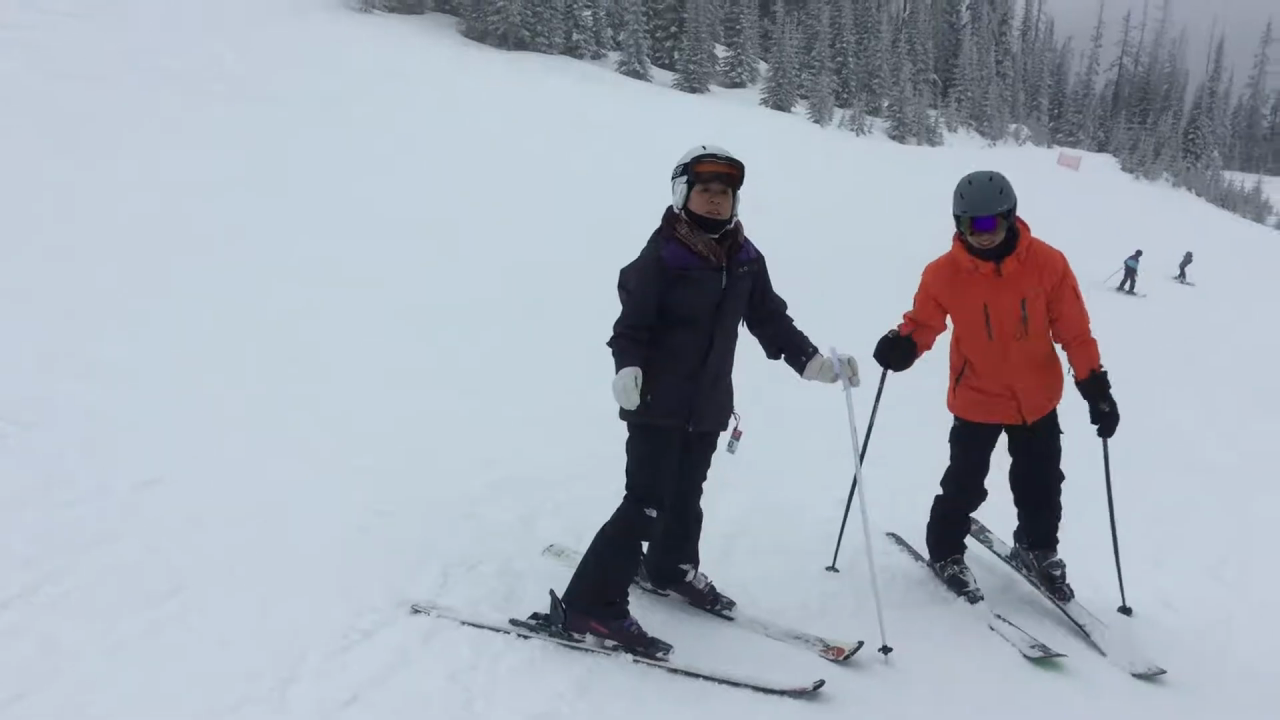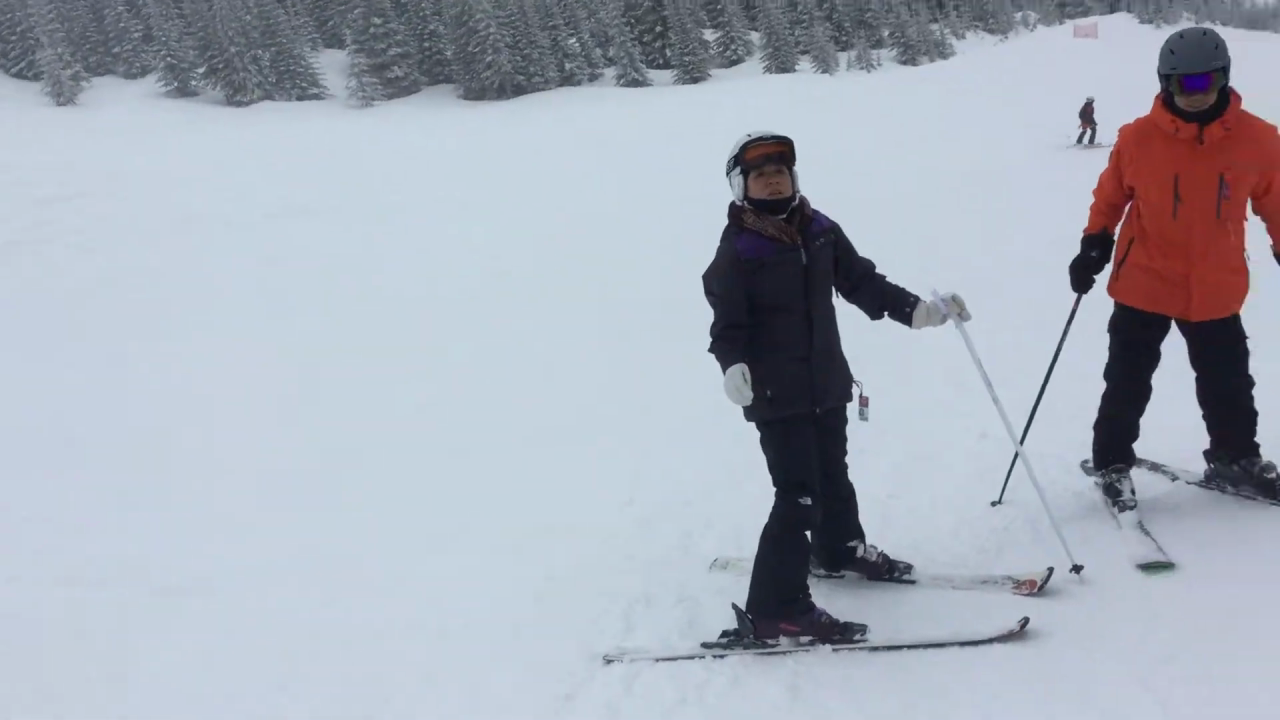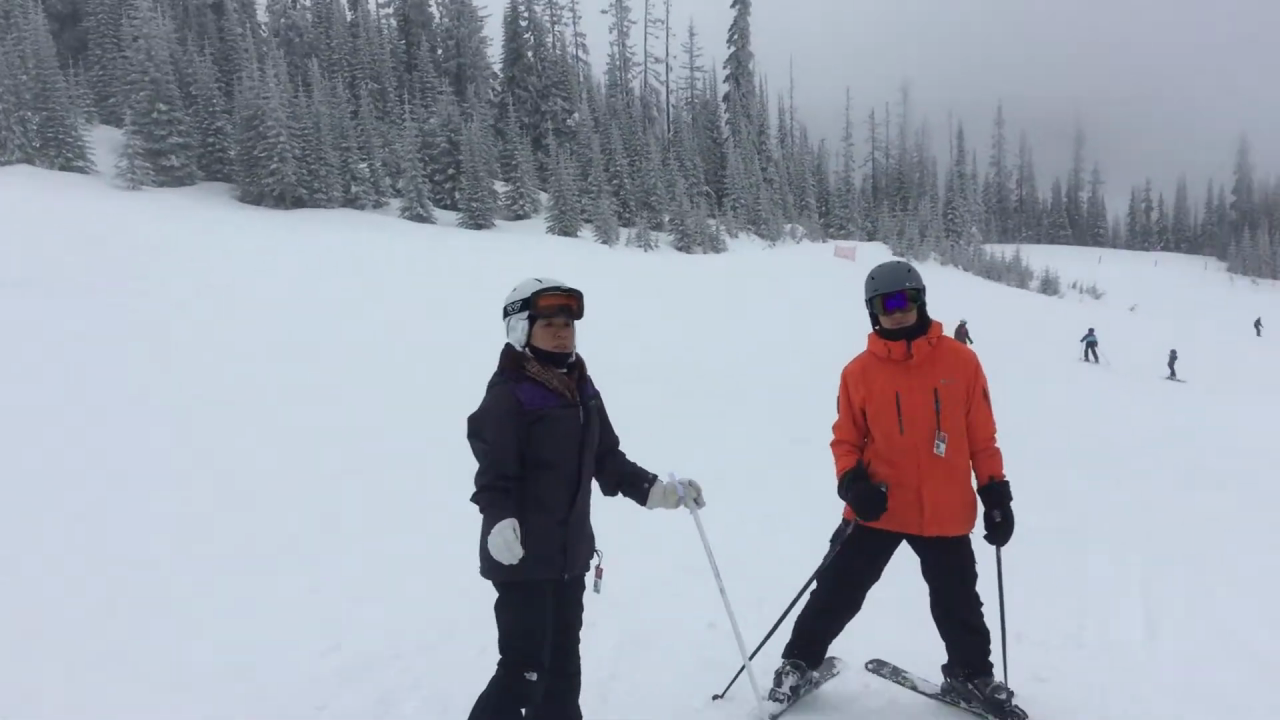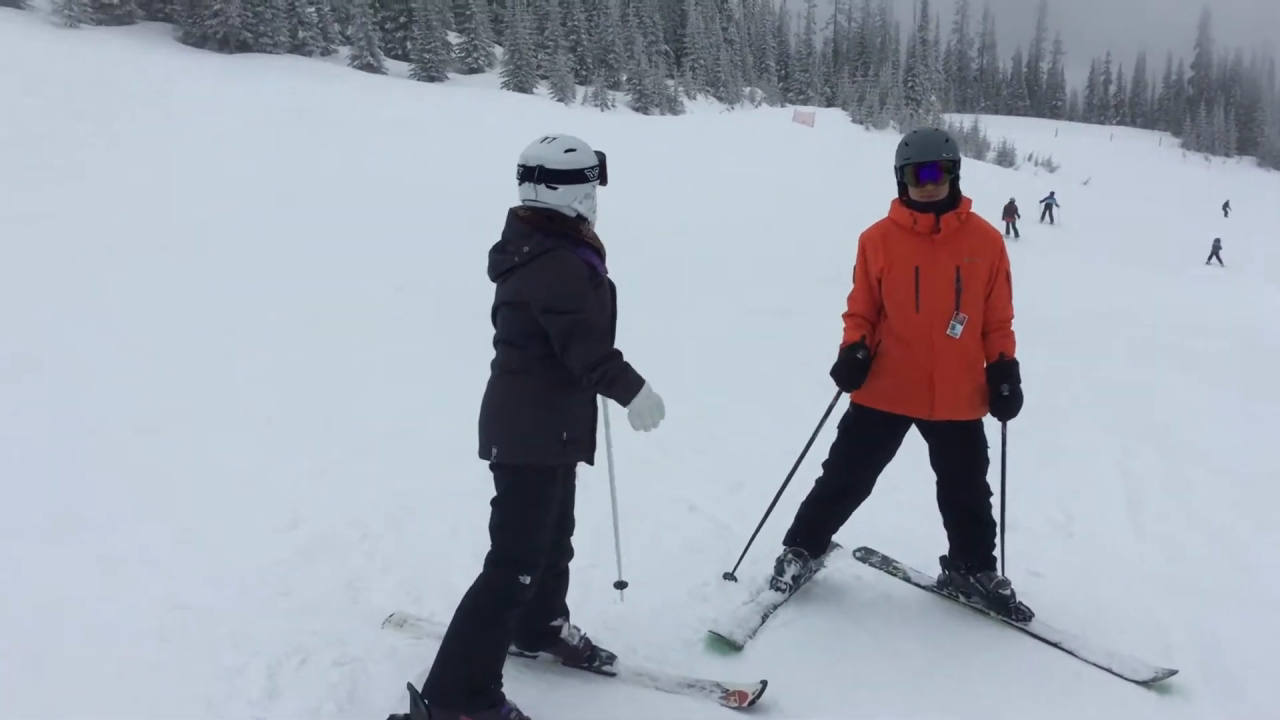
dt=1s
person 1, frame 1
left shoulder: (745, 260)
right shoulder: (662, 255)
left elbow: (770, 320)
right elbow: (632, 322)
left wrist: (813, 361)
right wrist: (628, 367)
left hip: (708, 404)
right hip: (657, 402)
left knee: (686, 496)
right knee: (647, 503)
left ankle: (673, 567)
right ankle: (593, 604)
person 1, frame 2
left shoulder: (819, 230)
right shoulder: (737, 249)
left elbow: (862, 281)
right elbow: (727, 323)
left wrist: (918, 309)
right wrist: (734, 366)
left hip: (826, 381)
right hip: (776, 392)
left knee: (833, 475)
right knee: (798, 494)
left ankle: (842, 547)
right ankle: (776, 606)
person 1, frame 3
left shoulder: (583, 392)
right shoulder: (508, 397)
left elbow: (606, 459)
right elbow: (494, 477)
left wrist: (655, 489)
right wrist: (502, 522)
left hip: (569, 552)
right hip: (521, 558)
left knee: (562, 655)
right knee: (523, 669)
person 1, frame 4
left shoulder: (537, 248)
right shoulder: (558, 264)
right elbow: (584, 344)
right wrist: (631, 390)
left hip: (542, 422)
right hip: (533, 428)
left knee: (551, 536)
right knee: (516, 559)
left ankle: (540, 625)
person 2, frame 1
left shoulder: (1047, 262)
right shoulder: (943, 273)
left elbow: (1072, 326)
right elbow: (923, 324)
left wrist: (1094, 382)
right wrist: (901, 345)
left hip: (1037, 396)
right hip: (976, 397)
left knee: (1041, 480)
right knee: (965, 484)
left ankle: (1037, 549)
right ankle: (946, 553)
person 2, frame 2
right shoulder: (1139, 138)
right elbow: (1111, 195)
right wrist: (1096, 242)
left hip: (1217, 292)
right hip: (1144, 288)
left knee: (1226, 385)
right knee: (1127, 384)
left ankle: (1234, 457)
right ankle: (1112, 463)
person 2, frame 3
left shoulder: (959, 361)
right shoulder: (859, 371)
left elbow: (981, 436)
right elbow: (846, 438)
left wrist: (995, 491)
right wrist: (853, 482)
left hip: (945, 512)
right hip: (878, 509)
left knee: (958, 603)
right knee: (837, 592)
left ankle: (971, 675)
right ankle: (799, 662)
person 2, frame 4
left shoulder: (984, 240)
right shoulder: (878, 239)
left elbow: (997, 317)
right elbow: (862, 310)
left wrist: (1003, 370)
right wrist: (854, 350)
left hip: (957, 394)
right hip: (885, 388)
left knee: (967, 490)
right knee: (845, 477)
left ankle: (972, 568)
right ankle: (802, 549)
